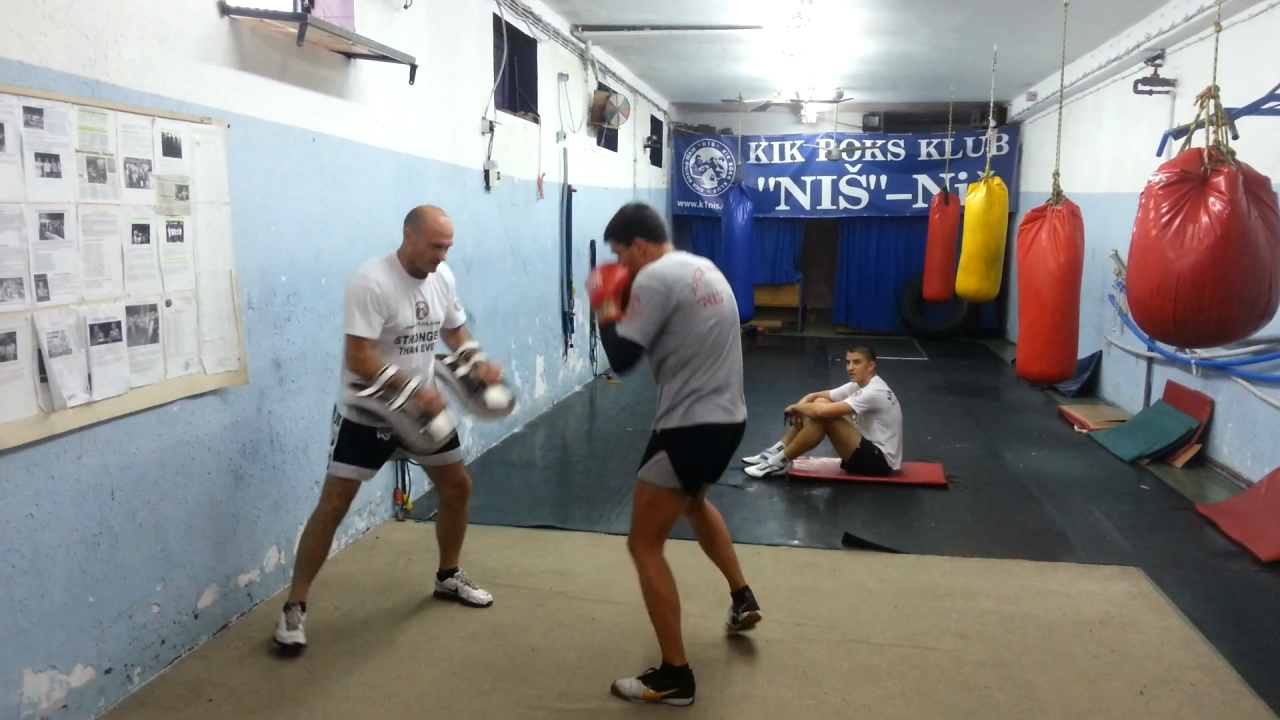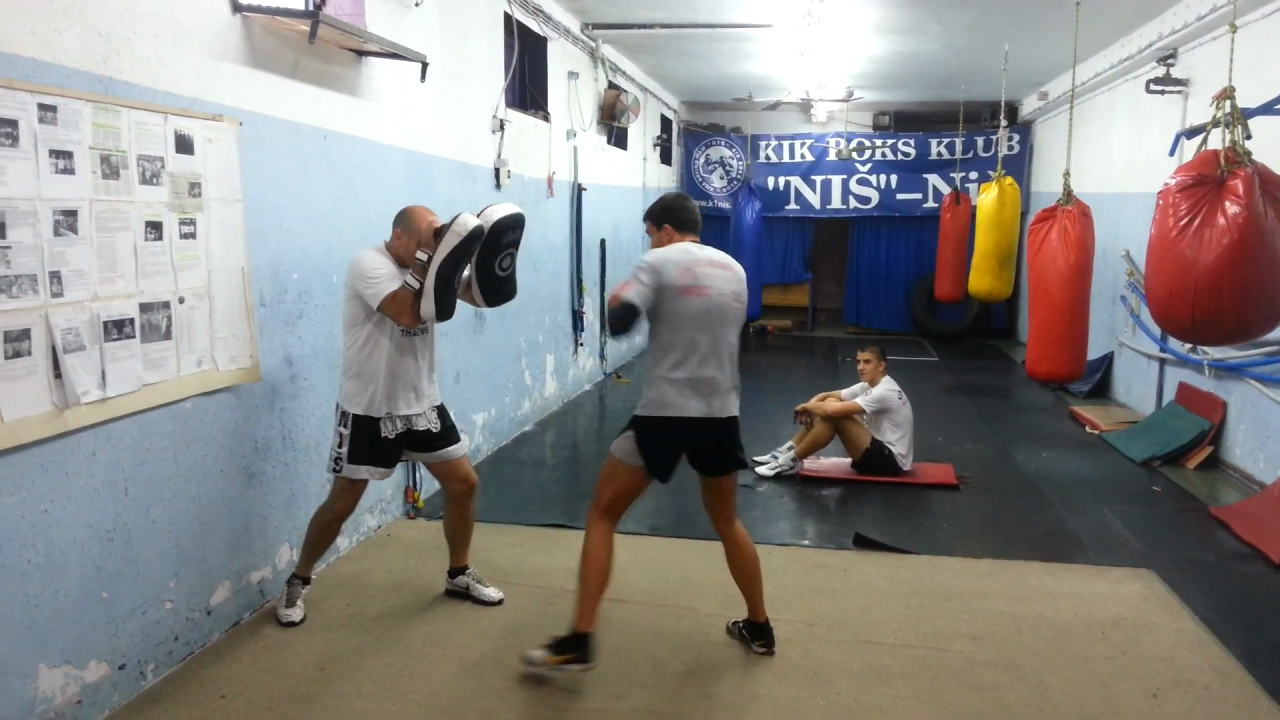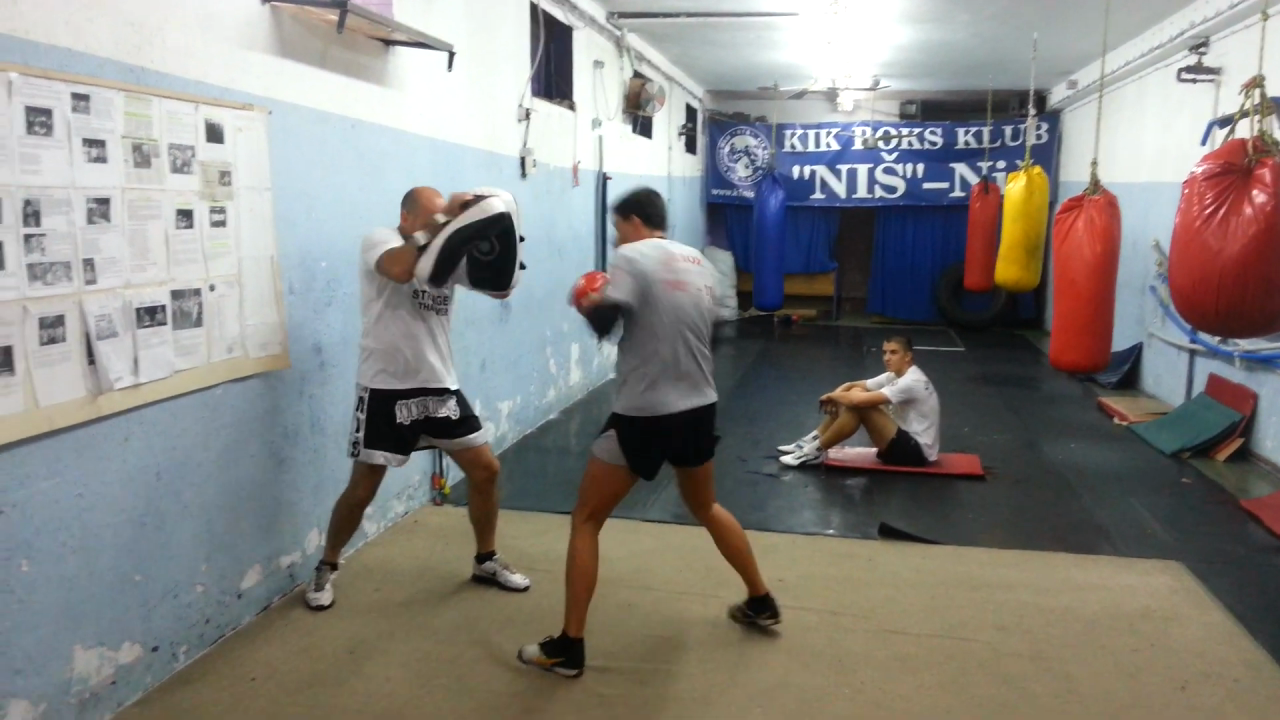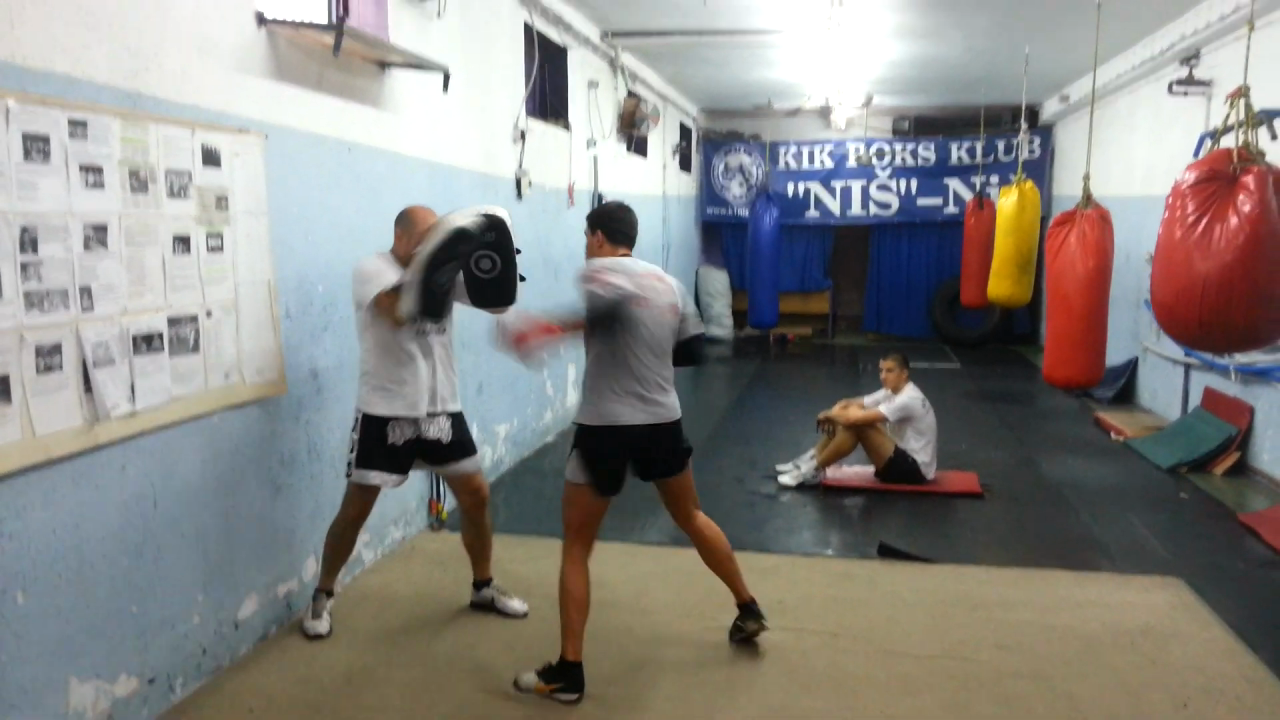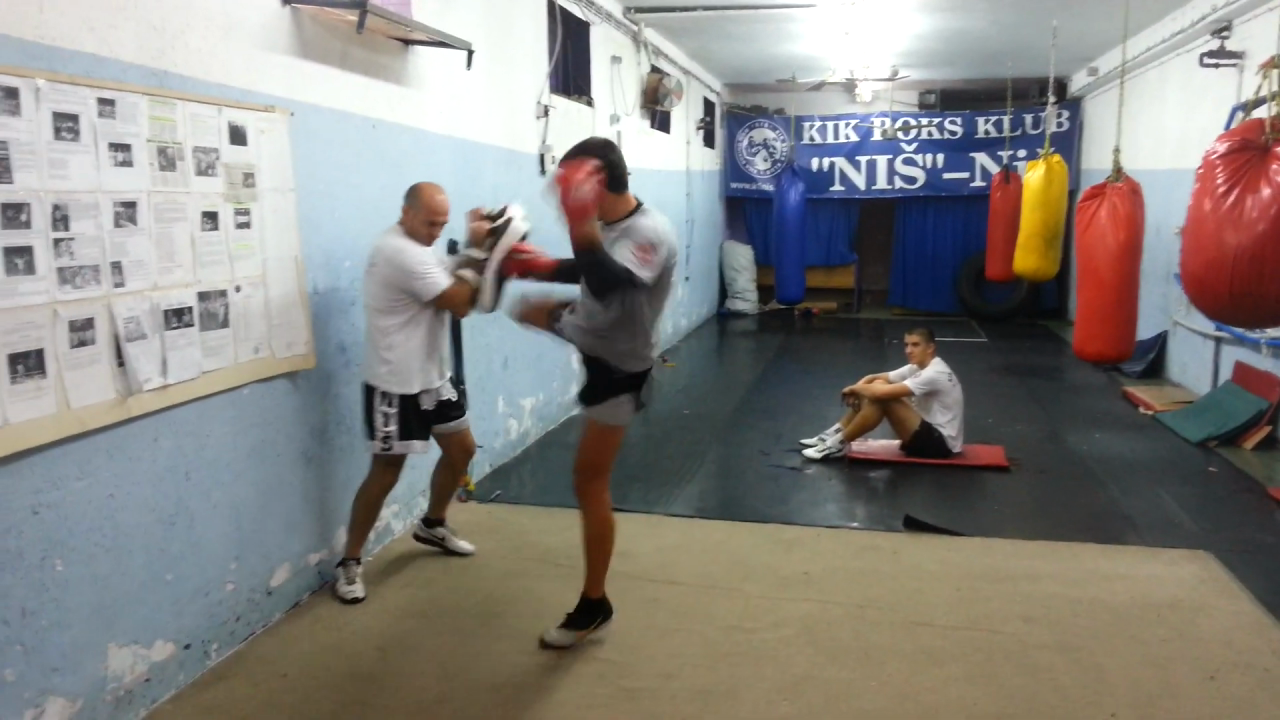
dt=0.5s
person 1, frame 1
left shoulder: (654, 278)
right shoulder: (703, 268)
left elbow: (622, 359)
left wrist: (607, 311)
right wrist: (629, 305)
left hip: (690, 426)
right hip: (729, 419)
left knee: (644, 546)
right knee: (694, 500)
left ankle: (674, 675)
right ankle: (742, 597)
person 1, frame 2
left shoulder: (658, 263)
right shoulder: (735, 269)
left elbow: (619, 321)
left wrist: (618, 300)
left hip: (664, 416)
right hip: (721, 415)
left knee: (600, 518)
right knee: (726, 521)
left ankle: (578, 640)
right ankle: (758, 628)
person 1, frame 3
left shoulder: (632, 256)
right shoulder: (699, 264)
left elbow: (602, 314)
left wrist: (587, 301)
left hip: (644, 415)
right hip: (699, 408)
left knee: (586, 520)
right knee: (706, 508)
left ankle: (568, 645)
right ankle: (761, 601)
person 1, frame 4
left shoulder: (604, 271)
right shoulder: (669, 285)
left elbow: (613, 314)
right elbow: (687, 349)
left wrist: (561, 328)
left hip: (608, 430)
right hip: (663, 424)
left knee: (576, 549)
right knee: (691, 519)
left ankle: (566, 672)
right ankle: (749, 609)
person 1, frame 5
left shoulder: (651, 234)
right shoulder: (613, 223)
left elbow: (607, 285)
left wrist: (581, 227)
right wrist: (547, 267)
left hip: (618, 365)
right hip: (589, 330)
left knee: (591, 488)
right knee: (532, 310)
left ankle: (593, 606)
person 2, frame 1
left shoulder: (442, 277)
right shoulder: (371, 282)
left elbow: (455, 331)
right elbow: (357, 359)
left wrist: (478, 365)
right wrist: (412, 393)
left hip: (423, 407)
right hip: (366, 413)
left knee: (458, 487)
right knee: (333, 506)
left ankle: (449, 577)
right ankle: (294, 607)
person 2, frame 2
left shoulder: (434, 264)
right shoulder: (368, 265)
right elbow: (407, 315)
right wrist: (425, 255)
left hip: (422, 403)
right hip: (368, 409)
left knee: (463, 483)
right knee: (340, 503)
left ankle: (459, 575)
right ankle: (298, 581)
person 2, frame 3
right shoulder: (379, 240)
right elbow: (401, 270)
right wrist: (443, 220)
left hip: (441, 387)
right hip: (386, 390)
left knee: (486, 470)
right knee: (361, 490)
left ankle: (486, 561)
right ankle: (326, 567)
person 2, frame 4
right shoulder: (371, 270)
right elbow: (395, 313)
left hip: (440, 409)
right hip: (384, 413)
left knee: (475, 496)
right knee: (355, 512)
left ankle: (484, 587)
right ankle: (322, 596)
person 2, frame 5
left shoulder: (416, 246)
right shoulder: (400, 253)
left elbow: (450, 287)
right elbow: (460, 302)
left wrist: (473, 249)
right wrist: (478, 250)
left hip: (432, 375)
right hip: (397, 385)
left knee: (462, 448)
right knee: (384, 476)
left ankle: (432, 525)
right ankle: (349, 563)
